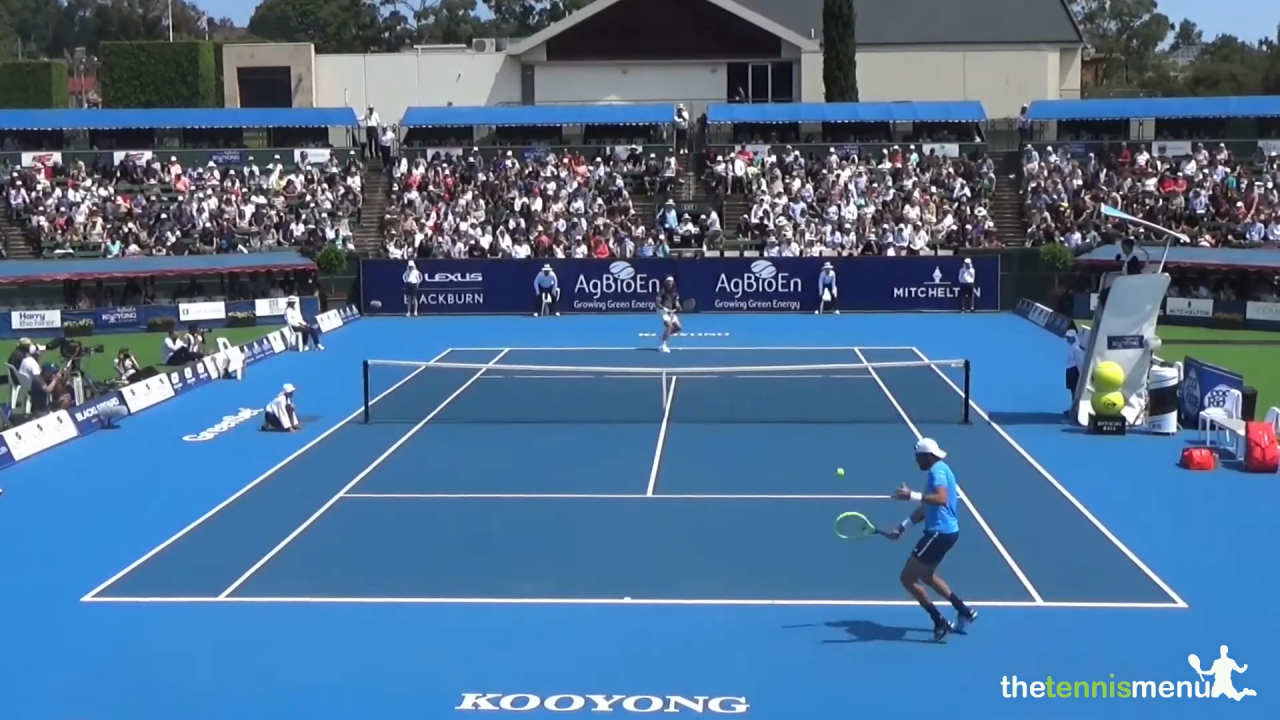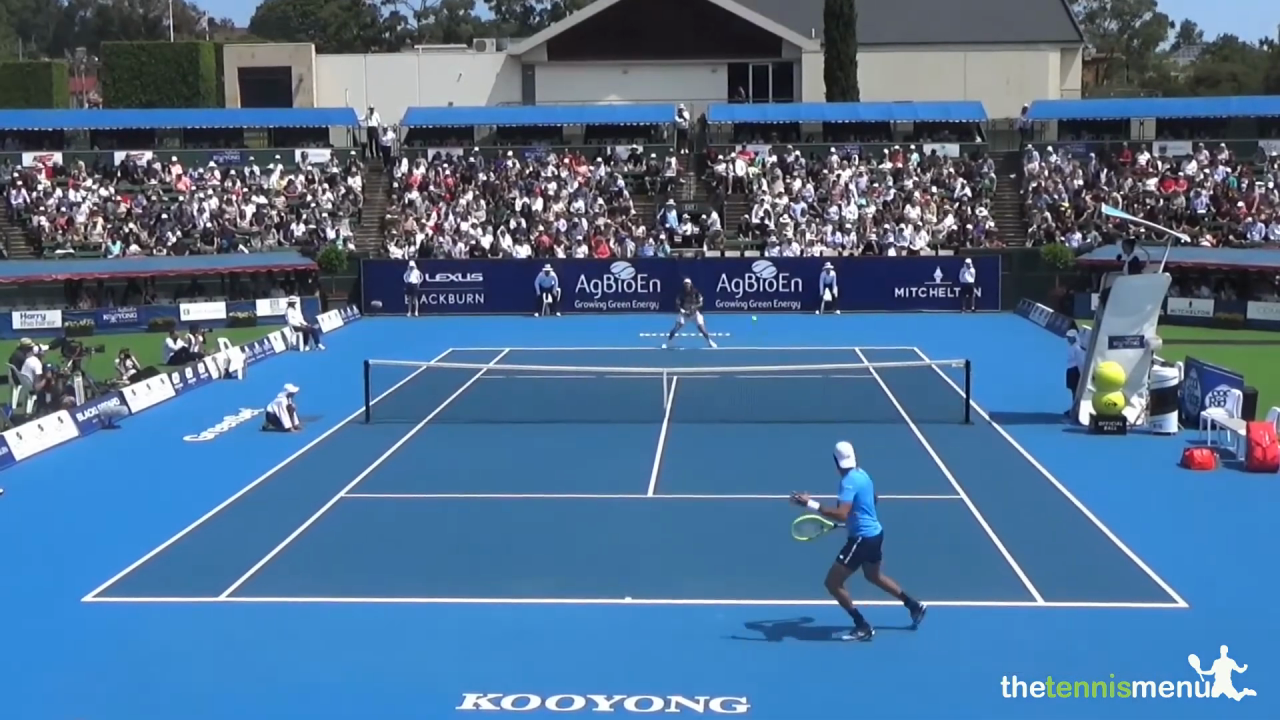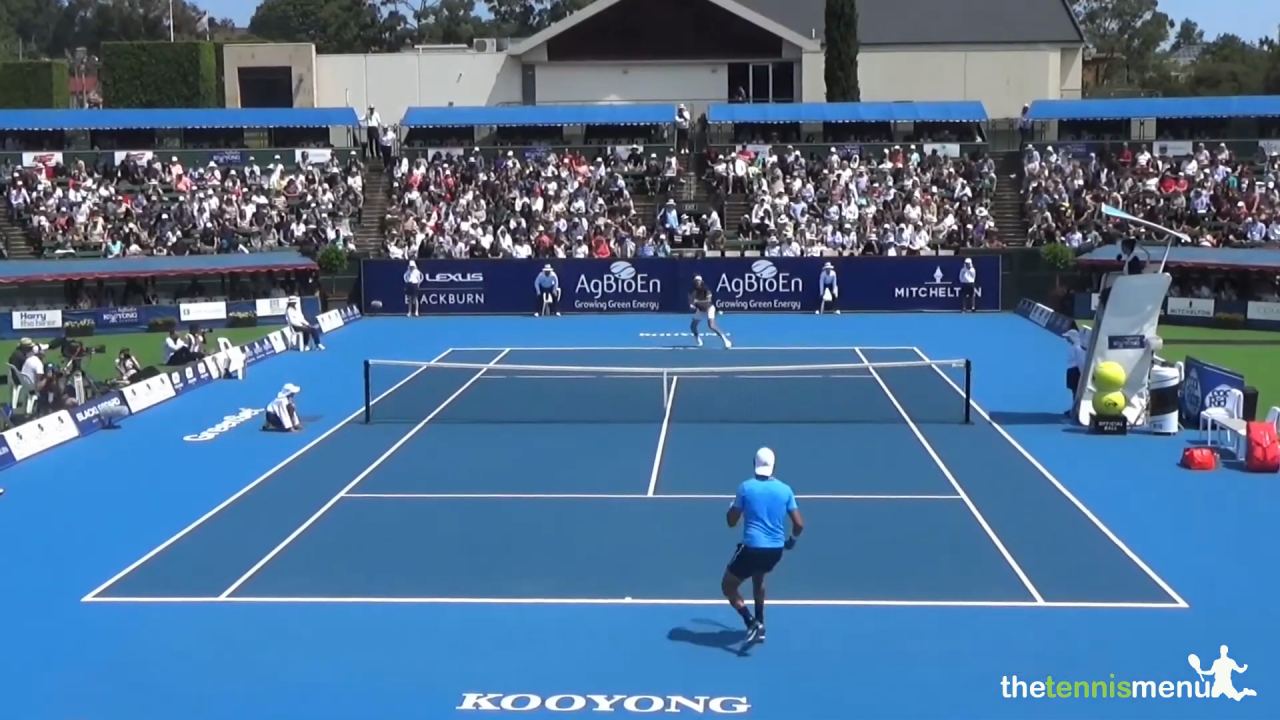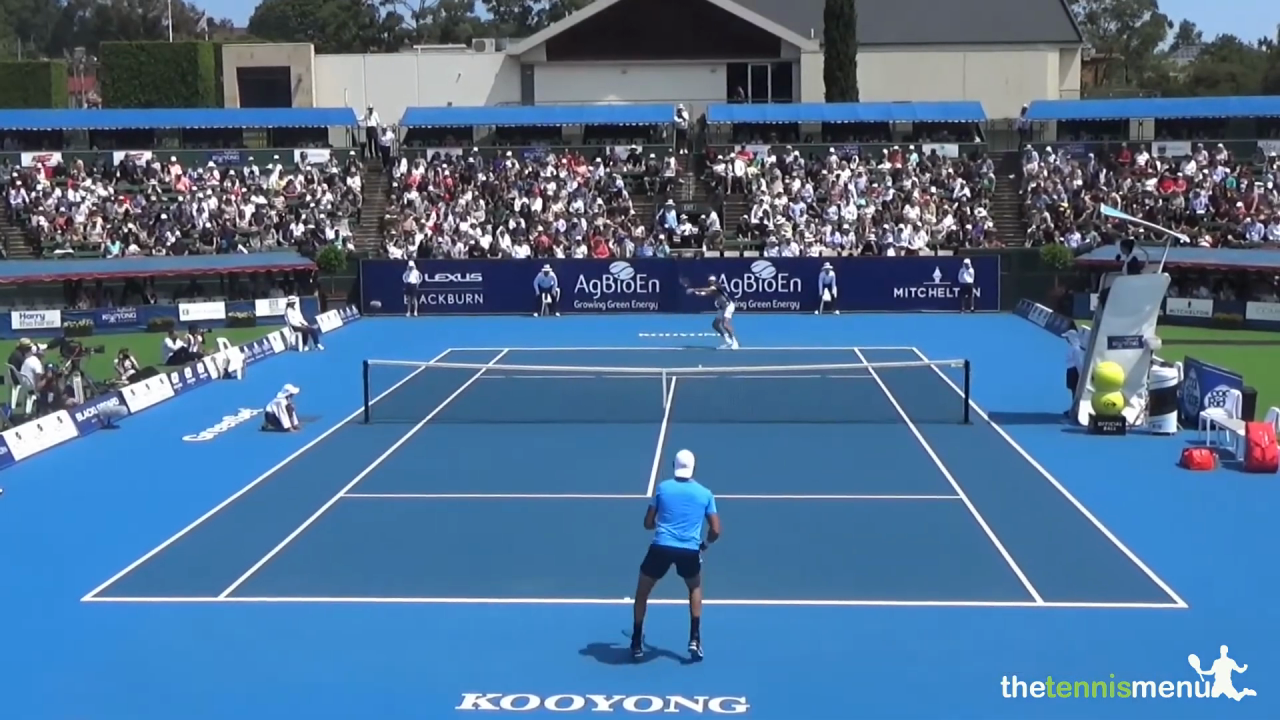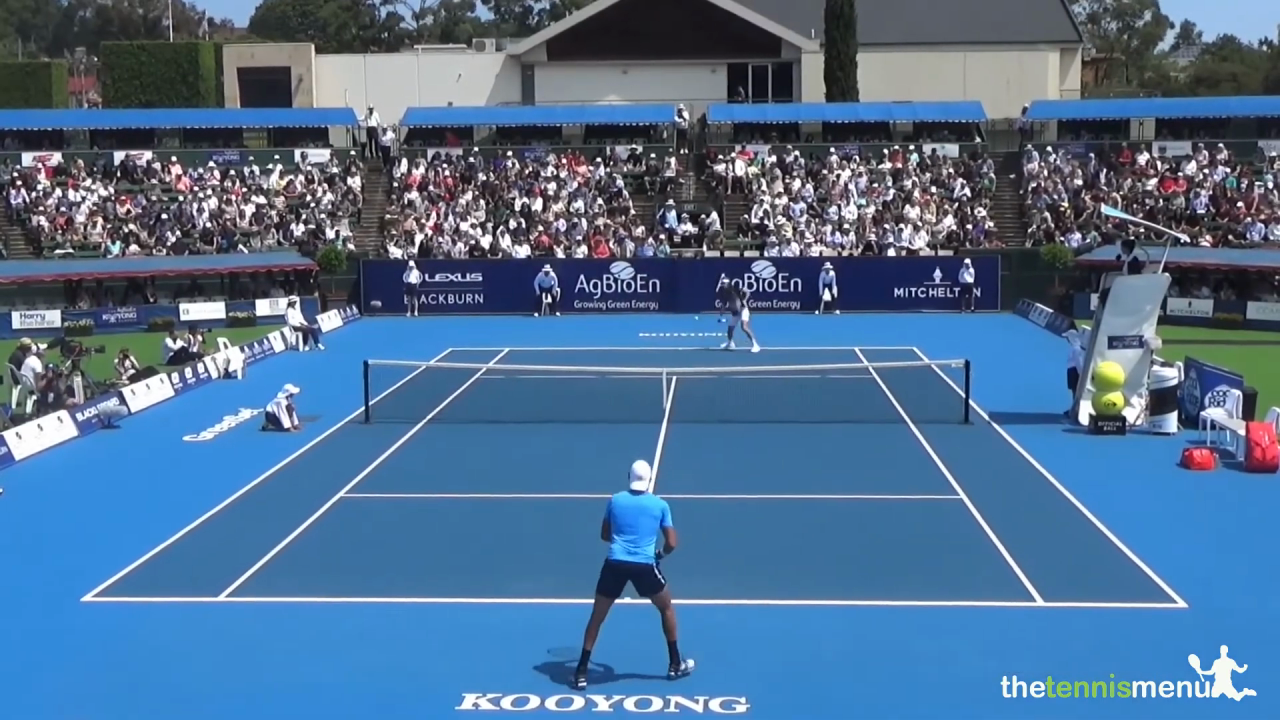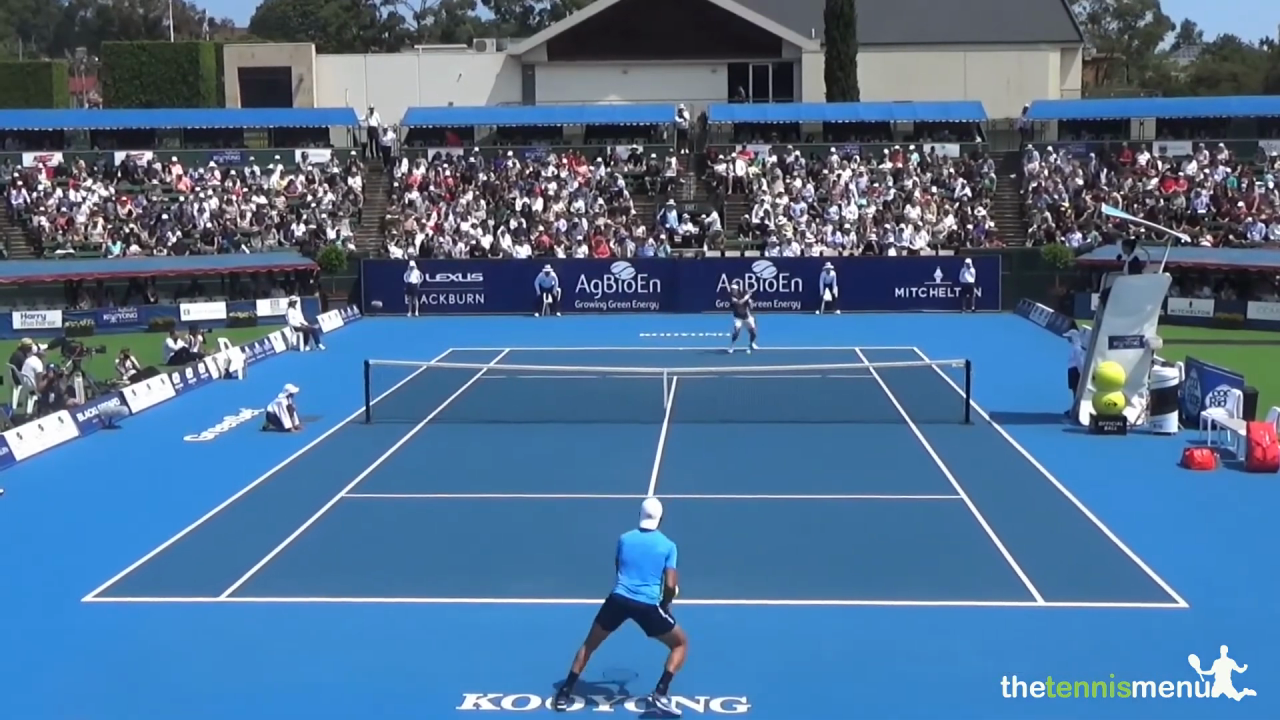
dt=0.4s
person 1, frame 1
left shoulder: (938, 471)
right shoulder: (937, 471)
left elbow: (942, 499)
right elbow: (925, 508)
left wrist: (912, 496)
right wrist: (903, 525)
left hip: (940, 533)
right hip: (947, 532)
left knee: (908, 578)
right knee: (926, 576)
left ankle: (941, 624)
right ankle: (964, 611)
person 1, frame 2
left shoulder: (849, 481)
right shoulder: (860, 474)
left elbow: (841, 515)
right elbow: (873, 499)
left wrist: (811, 504)
left hip: (863, 538)
right hip: (873, 533)
left knee: (833, 583)
right knee: (874, 576)
left ankle: (862, 627)
right ankle: (915, 607)
person 1, frame 3
left shoulder: (746, 487)
right shoulder: (785, 490)
left elbow: (731, 522)
right elbow: (799, 524)
left wrist: (733, 505)
right wrist: (792, 539)
left hip: (753, 547)
right hip: (776, 548)
left knee: (728, 587)
right knee: (758, 581)
left ankle: (752, 624)
right ankle: (758, 627)
person 1, frame 4
left shoulder: (662, 488)
right shoulder: (704, 493)
left elbow: (648, 523)
right elbow: (716, 531)
right wrist: (705, 543)
left hip: (661, 547)
right hip: (690, 551)
left knee: (641, 594)
right knee: (695, 589)
left ankle: (636, 645)
right ankle: (695, 639)
person 1, frame 5
left shoulder: (615, 500)
right shoulder: (660, 505)
left elbow: (605, 535)
right elbow: (672, 543)
right wrist: (659, 553)
left hip: (615, 563)
right hip: (645, 565)
left knee: (597, 617)
right knee: (666, 608)
left ankle: (581, 672)
right ankle: (676, 664)
person 1, frame 6
left shoulder: (625, 539)
right shoulder: (668, 546)
right elbow: (670, 586)
right wrist: (664, 604)
left hip: (619, 599)
right hip: (647, 605)
left knee: (589, 644)
right knee: (680, 644)
left ankle: (564, 694)
right ankle: (660, 693)
